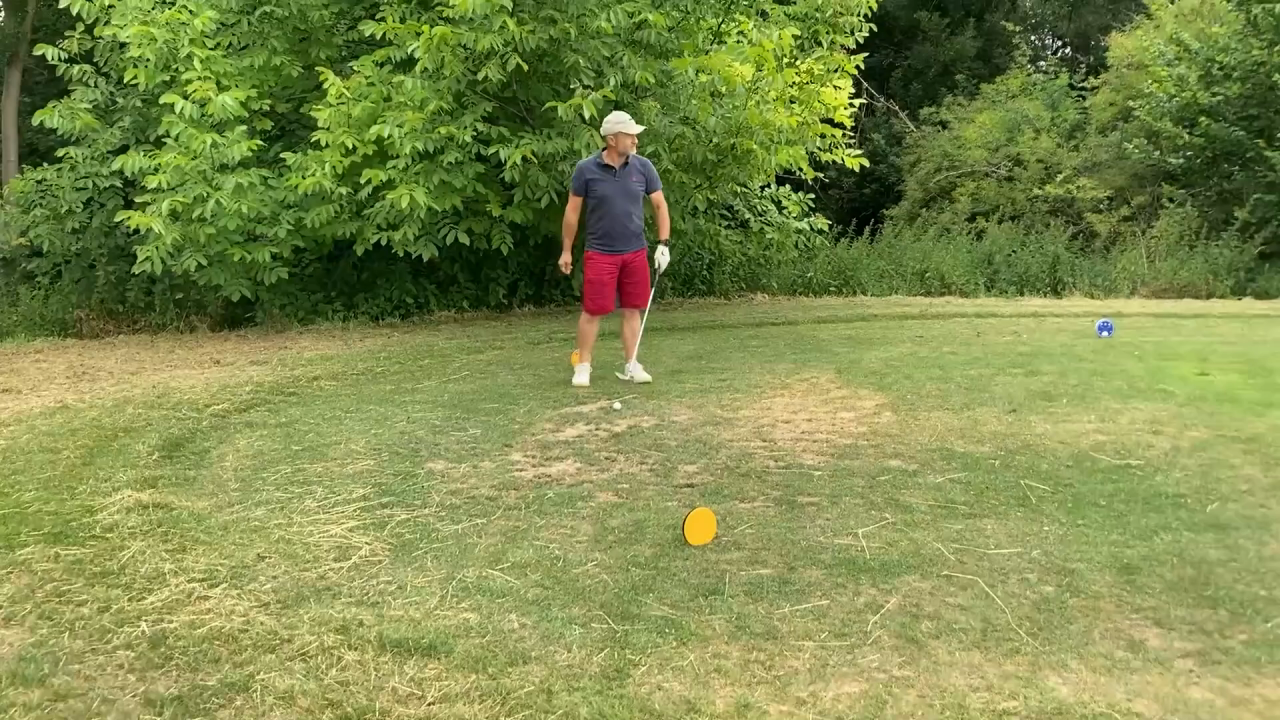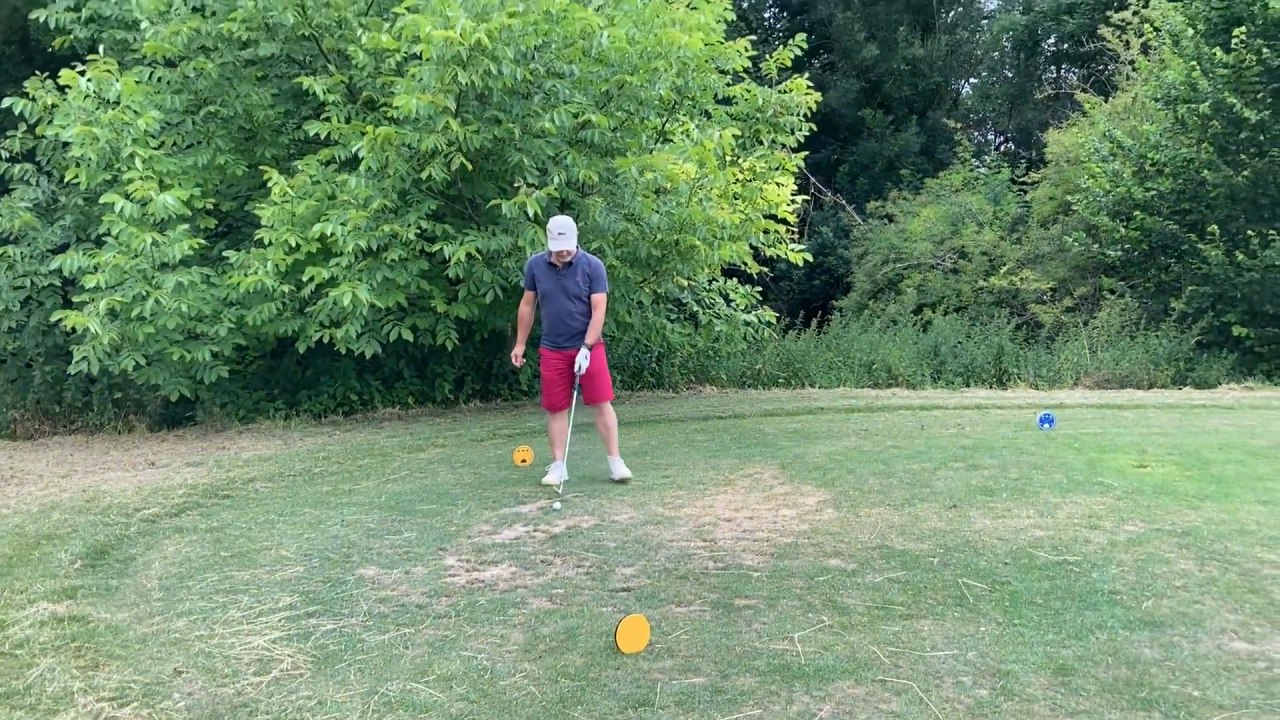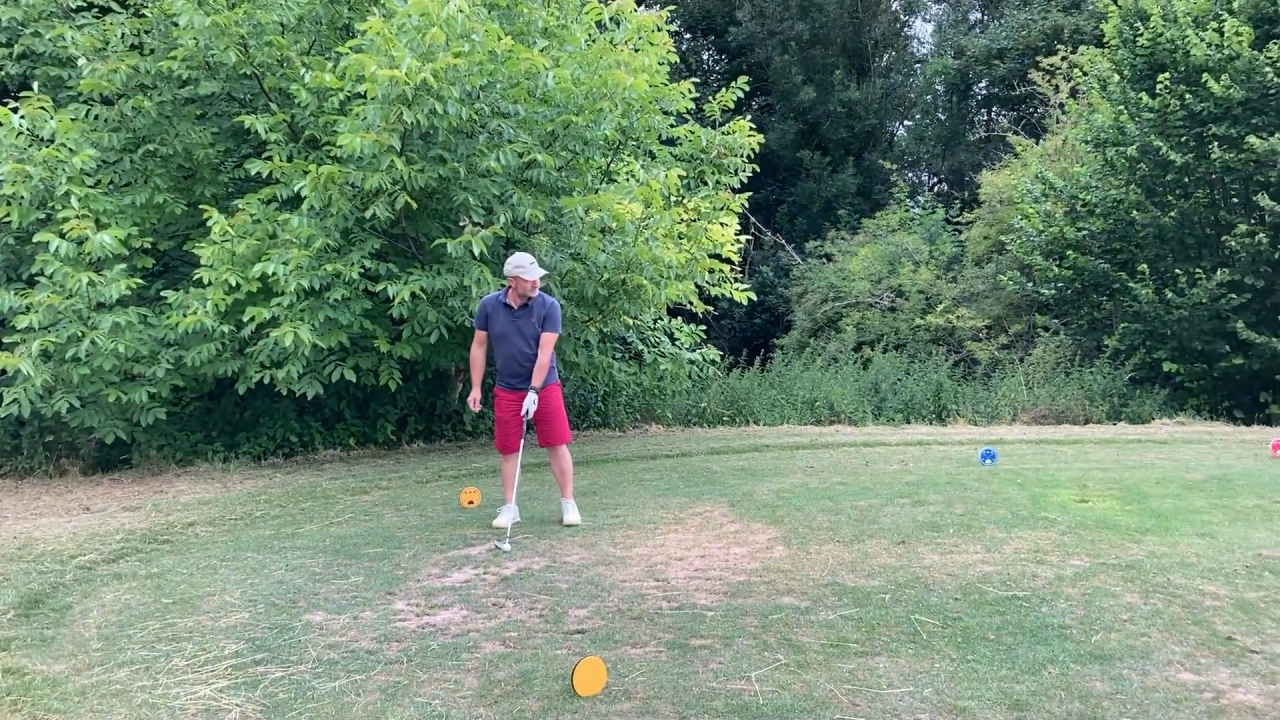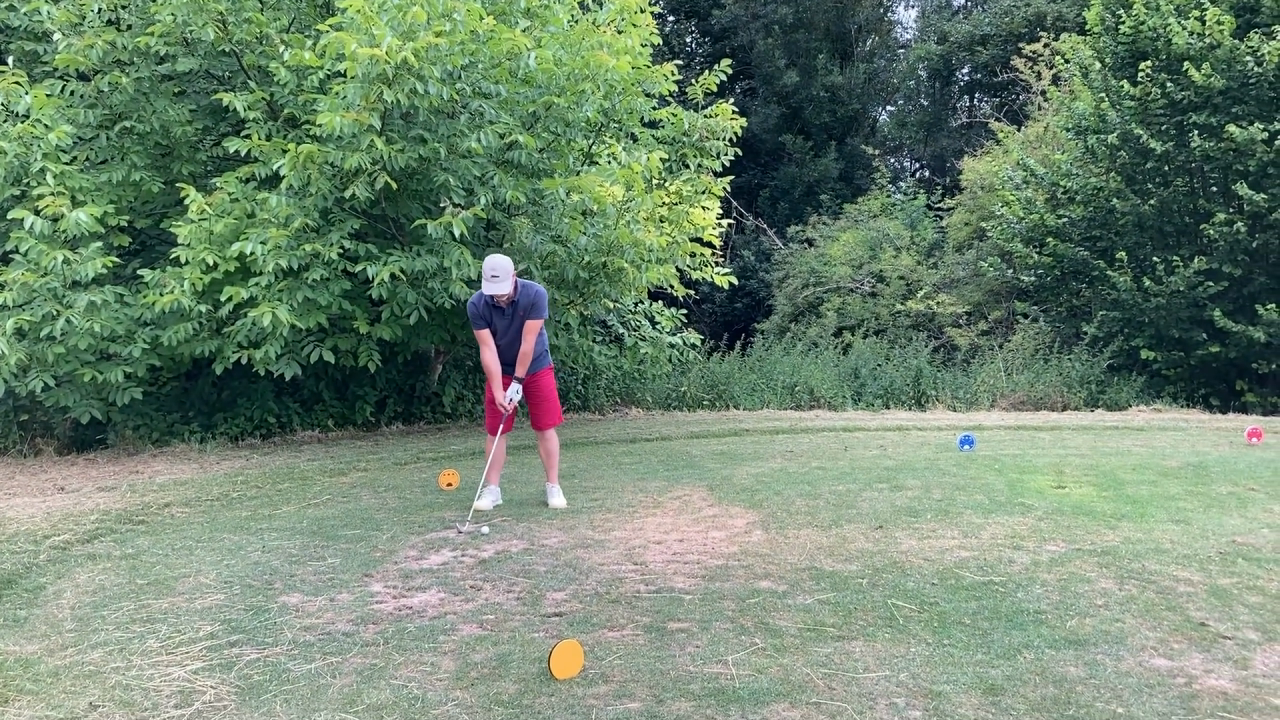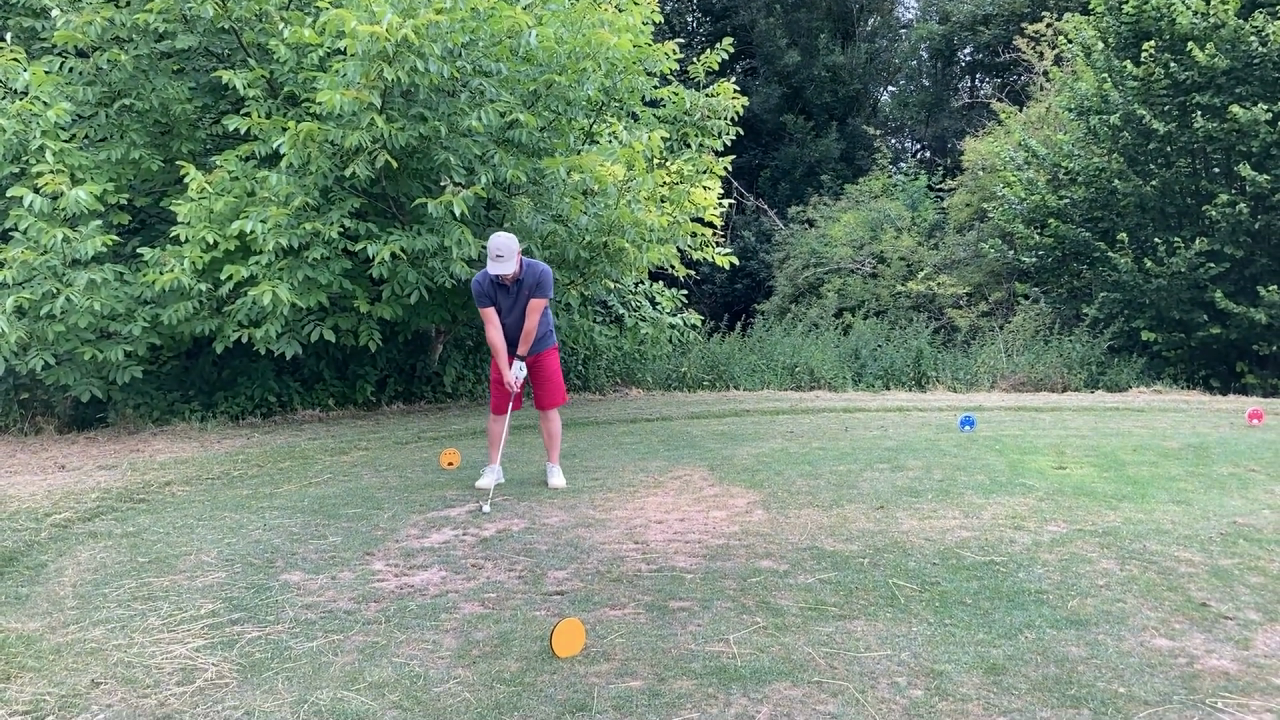
dt=1s
person 1, frame 1
left shoulder: (644, 167)
right shoulder: (585, 169)
left elbow: (660, 206)
right elbow: (573, 211)
left wrist: (663, 244)
right wrist: (566, 250)
left hip: (636, 252)
right hip: (600, 253)
left knee: (632, 310)
right knee: (593, 311)
left ankle: (631, 364)
right ankle: (583, 365)
person 1, frame 2
left shoulder: (593, 266)
right shoulder: (535, 265)
left elbow: (598, 311)
right elbow: (527, 305)
left wrist: (586, 348)
right wrist: (520, 342)
left hip: (589, 346)
right hip: (552, 349)
left knee: (601, 403)
right knee: (555, 408)
left ankle: (615, 460)
right ankle: (558, 465)
person 1, frame 3
left shoulder: (549, 306)
right shoulder: (488, 306)
left elbow: (544, 352)
right elbow: (478, 347)
left wrist: (534, 391)
right wrist: (475, 388)
left hip: (544, 386)
right hip: (506, 390)
left knee: (558, 445)
right knee: (508, 450)
left ankle: (568, 503)
right ankle: (509, 507)
person 1, frame 4
left shoulder: (535, 294)
right shoulder: (476, 304)
left elbow: (528, 343)
right elbow: (488, 349)
left wrist: (517, 382)
right wrist: (498, 391)
left hip: (537, 369)
right hip: (500, 372)
left knee: (546, 428)
right knee: (496, 431)
left ankle: (553, 486)
right ankle: (492, 489)
person 1, frame 5
left shoulder: (541, 273)
right shoulder: (481, 282)
left elbow: (532, 321)
right elbow: (493, 328)
left wrist: (521, 359)
right wrist: (506, 369)
left hip: (542, 349)
right hip: (504, 351)
left knee: (549, 408)
right knee: (498, 410)
left ankle: (554, 466)
right ankle: (493, 467)
